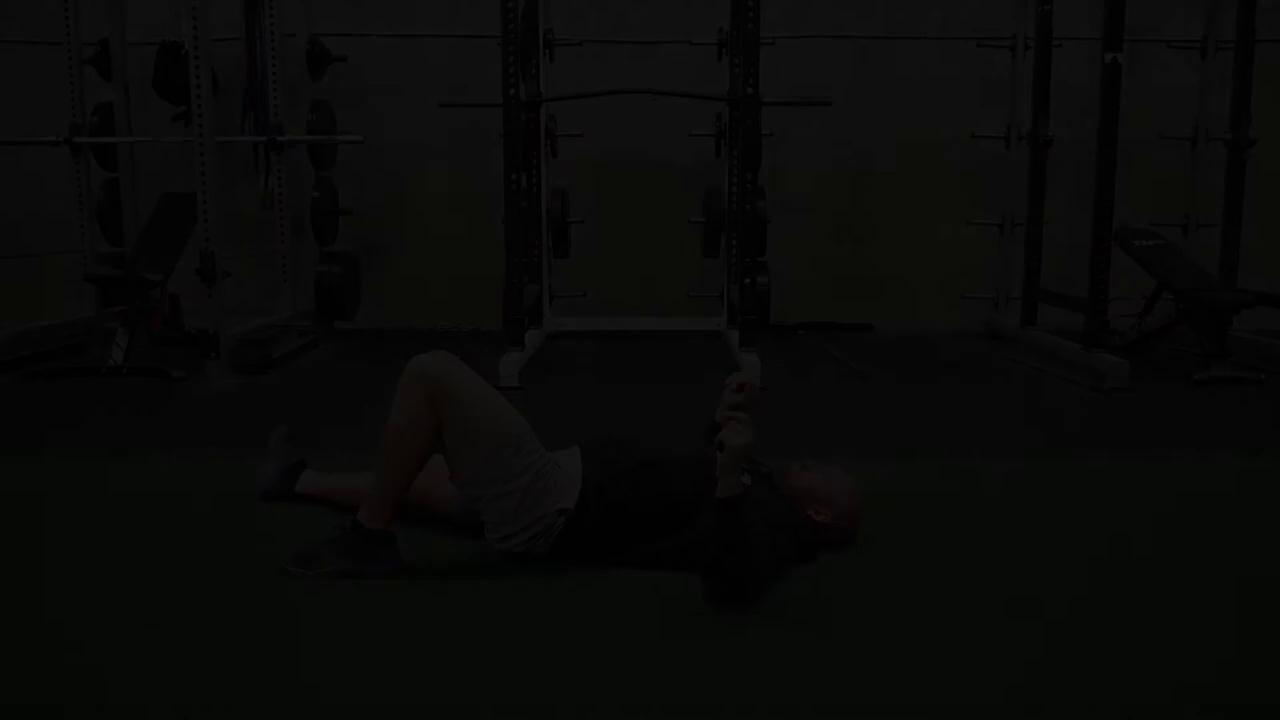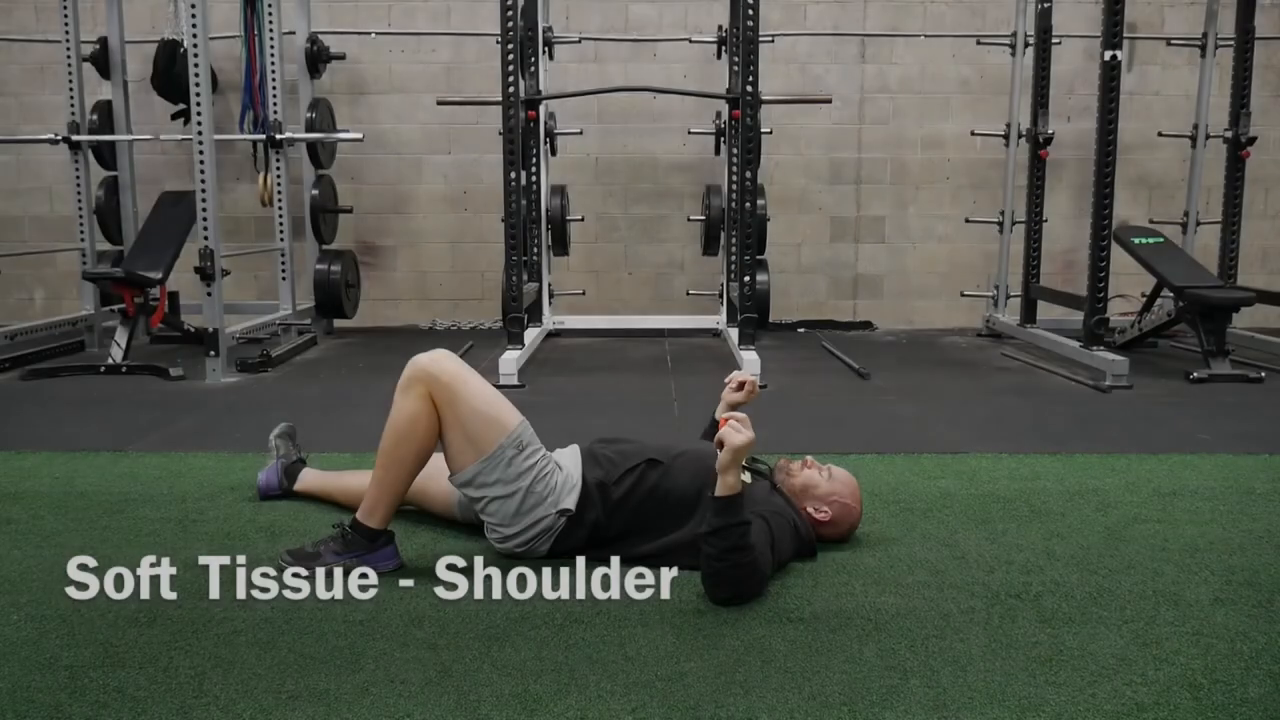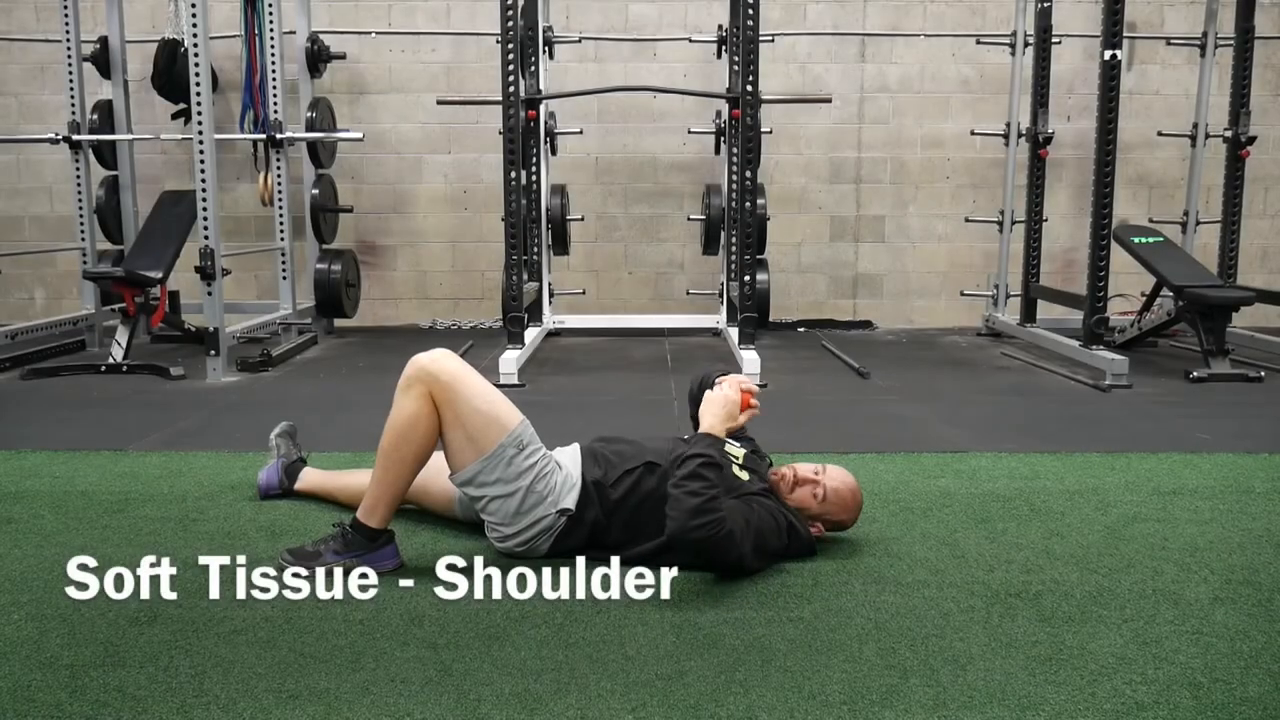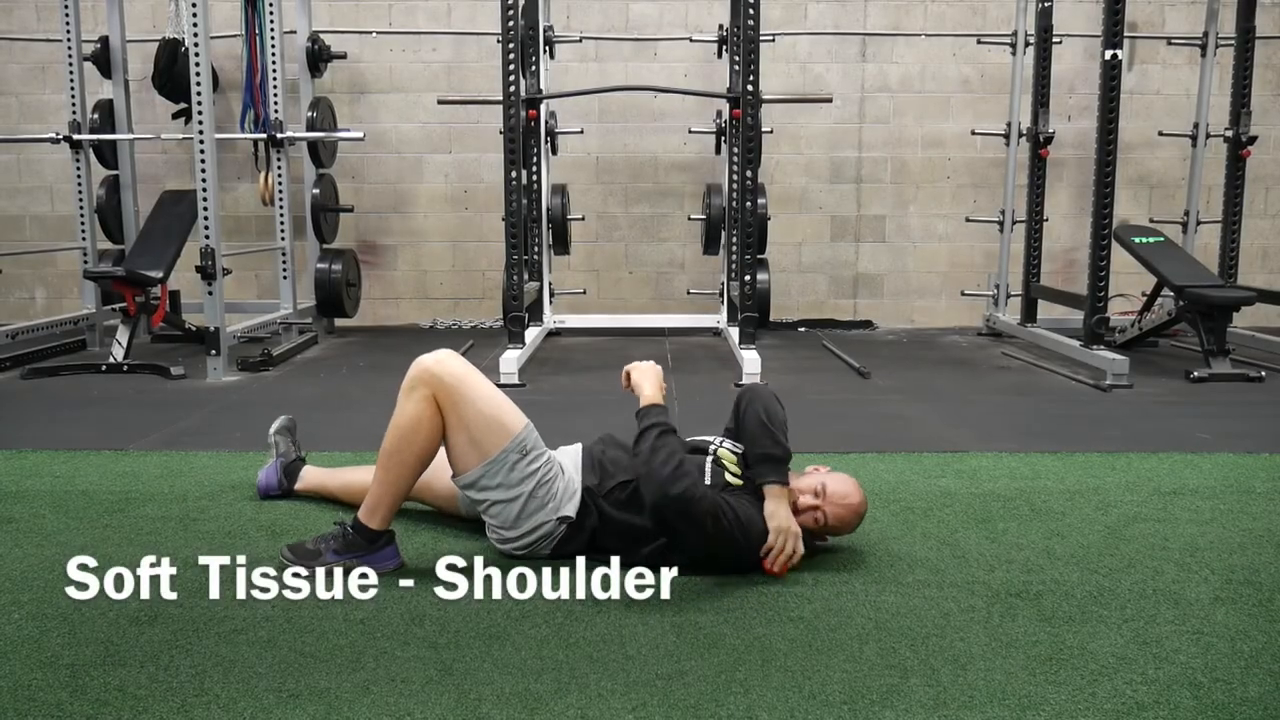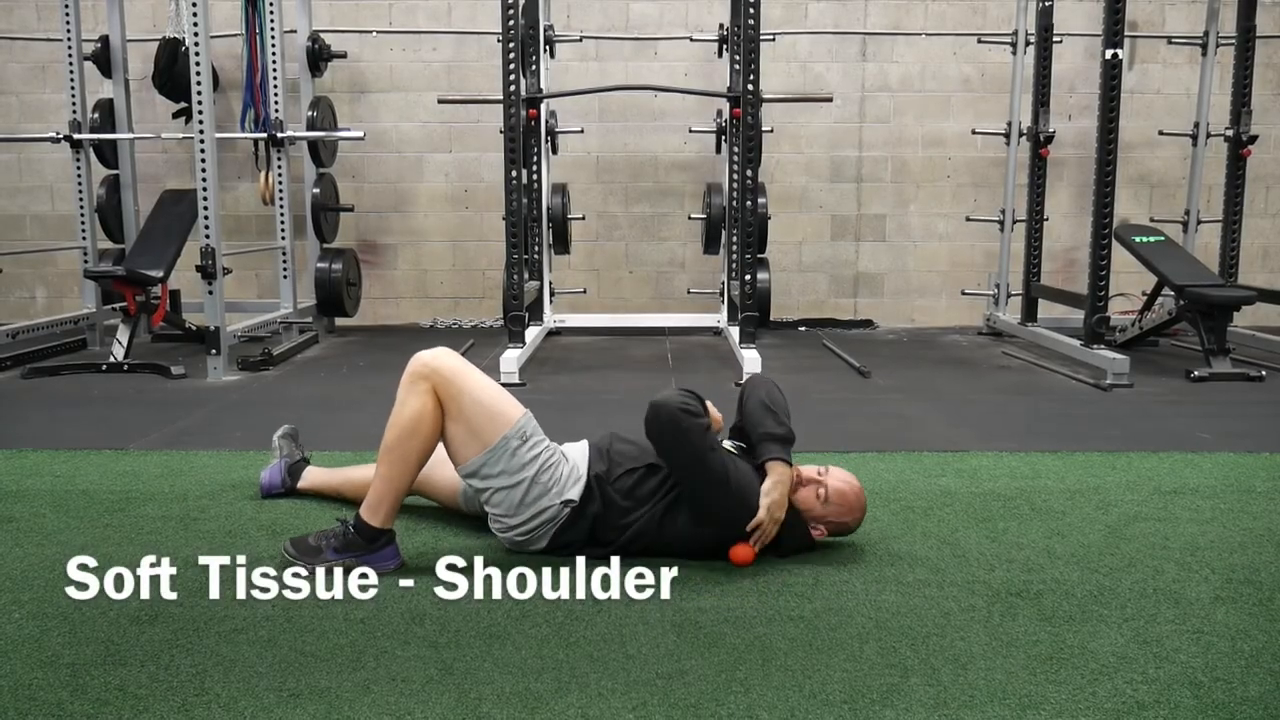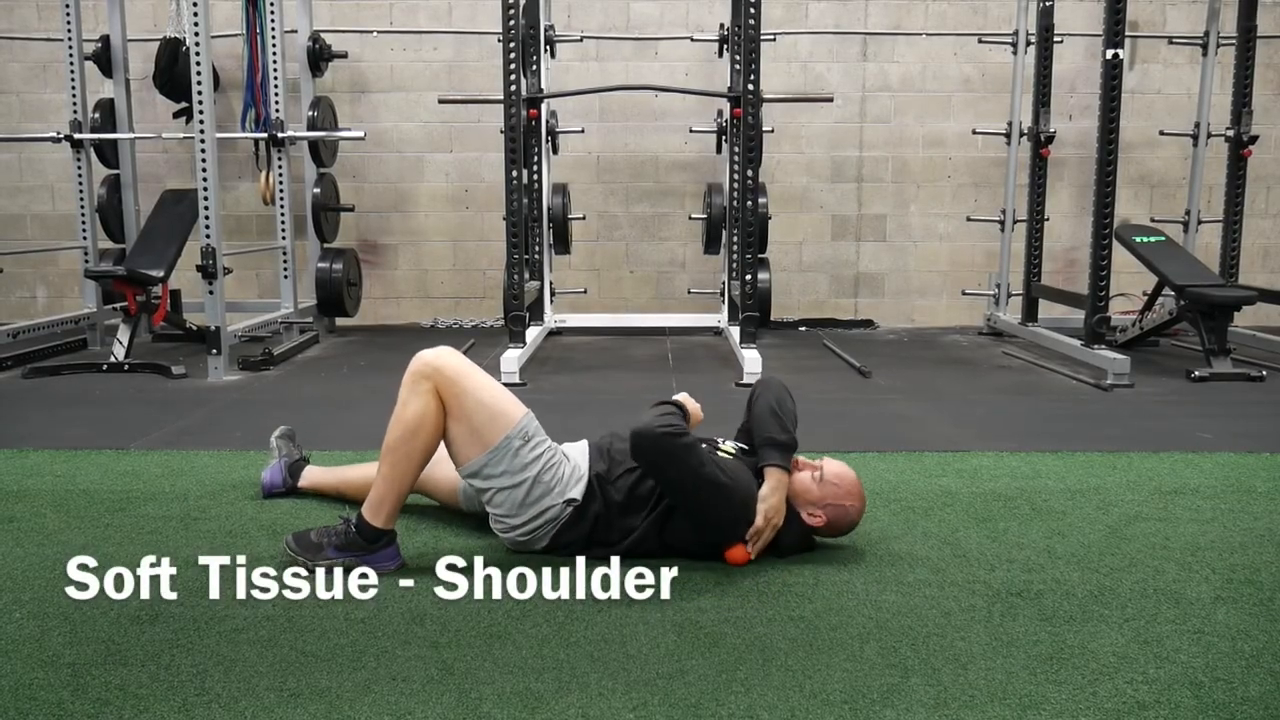
dt=0.7s
person 1, frame 1
left shoulder: (770, 524)
right shoulder: (767, 486)
left elbow: (729, 584)
left wrist: (730, 476)
right wrist: (725, 420)
left hip: (543, 509)
right hip: (558, 483)
left knee: (432, 374)
left ankle: (365, 542)
right ankle: (298, 479)
person 1, frame 2
left shoulder: (771, 520)
right shoulder: (764, 486)
left elbow: (729, 583)
left wrist: (730, 477)
right wrist: (723, 415)
left hip: (543, 510)
right hip: (562, 478)
left knee: (430, 371)
left ankle: (364, 539)
right ankle: (297, 477)
person 1, frame 3
left shoulder: (765, 523)
right shoulder: (757, 468)
left elbow: (690, 530)
right elbow: (700, 390)
left wrist: (712, 428)
right wrist: (726, 386)
left hip: (542, 508)
right hip: (559, 478)
left knee: (430, 370)
right knee: (404, 474)
left ankle: (366, 540)
right ankle: (296, 475)
person 1, frame 4
left shoulder: (744, 531)
right shoulder: (762, 476)
left elbow: (670, 493)
right elbow: (756, 400)
left wrist: (651, 399)
right wrist: (775, 490)
left hip: (541, 515)
right hip: (562, 473)
left knee: (435, 371)
right knee: (411, 470)
left ankle: (366, 539)
right ankle: (297, 475)
person 1, frame 5
left shoulder: (737, 505)
right shoulder: (763, 478)
left elbow: (664, 415)
right elbow: (760, 389)
left wrist: (700, 412)
right wrist: (779, 463)
left hip: (545, 502)
right hip: (562, 478)
left knee: (430, 368)
right knee: (414, 464)
left ankle: (368, 537)
right ankle: (300, 475)
person 1, frame 6
left shoulder: (734, 500)
right shoulder: (759, 475)
left elbow: (650, 438)
right elbow: (770, 390)
left wrist: (679, 407)
right wrist: (777, 474)
left hip: (548, 502)
right hip: (564, 476)
left knee: (433, 367)
right knee: (416, 462)
left ankle: (370, 537)
right ankle: (300, 475)
